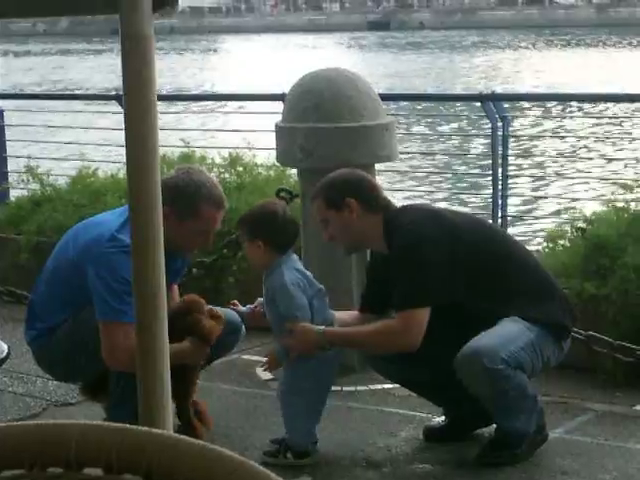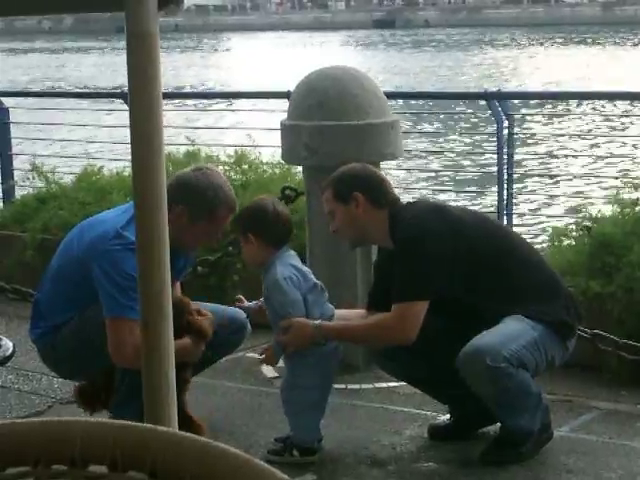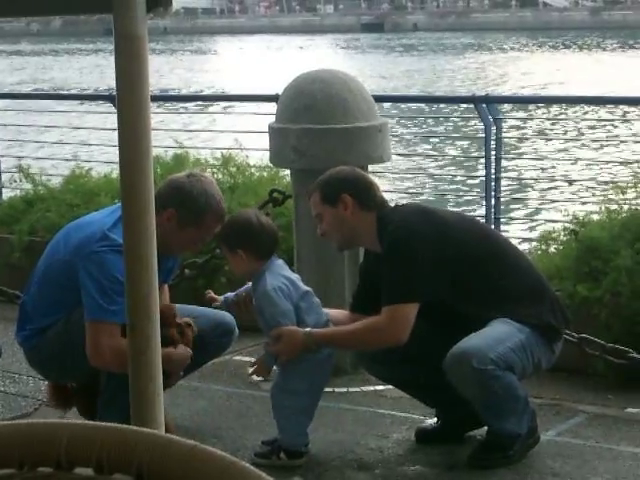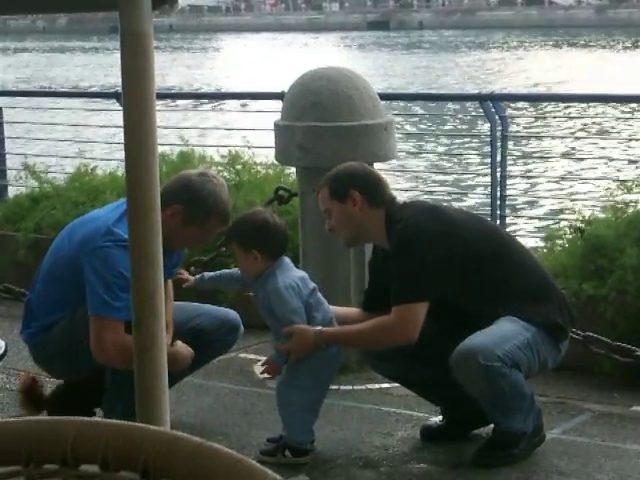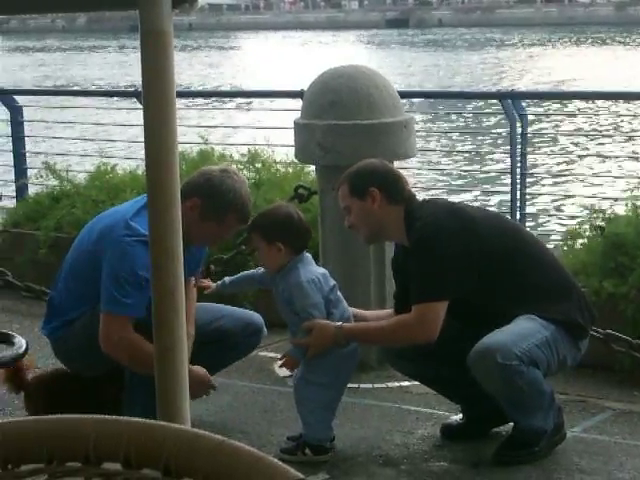
dt=0.5s
person 1, frame 1
left shoulder: (417, 234)
right shoulder: (387, 249)
left elbow: (408, 334)
right elbow: (367, 318)
left wrist: (321, 337)
left hip: (537, 322)
right hip: (477, 321)
left knee: (478, 358)
right knee: (381, 346)
left ankle: (525, 426)
right ankle: (468, 409)
person 1, frame 2
left shoulder: (420, 229)
right shoulder: (395, 243)
left elbow: (403, 328)
right elbow: (376, 316)
left wrist: (318, 331)
right wrist: (309, 315)
left hip: (542, 320)
right hip: (484, 318)
left knee: (481, 357)
right knee: (387, 345)
left ankle: (530, 424)
right ankle: (473, 407)
person 1, frame 3
left shoulder: (408, 231)
right shoulder: (381, 247)
left elbow: (394, 329)
right elbow: (359, 318)
left wrist: (309, 339)
left hip: (529, 323)
left knee: (468, 359)
right knee: (372, 346)
left ankle: (517, 427)
right ankle: (460, 411)
person 1, frame 4
left shoulder: (417, 230)
right shoulder: (388, 245)
left elbow: (404, 328)
right elbow: (372, 316)
left wrist: (320, 337)
left hip: (536, 323)
right hip: (476, 322)
left knee: (474, 357)
right knee: (378, 345)
left ankle: (523, 425)
right ankle: (466, 408)
person 1, frame 5
left shoulder: (436, 228)
right shoulder: (410, 242)
left elbow: (424, 327)
right elbow: (405, 317)
left wrist: (340, 333)
left hip: (555, 320)
right hip: (496, 319)
left knee: (493, 355)
right knee: (398, 343)
left ankle: (543, 422)
right ankle: (485, 407)
person 2, frame 1
left shoulder: (285, 280)
right shoulder: (282, 268)
left elbow: (302, 325)
right elbow: (274, 303)
left wrist: (281, 354)
left hip: (313, 351)
left knee: (295, 395)
right knee: (295, 394)
left ankle: (300, 448)
right ankle: (302, 437)
person 2, frame 2
left shoulder: (279, 276)
right shoulder: (284, 261)
left wrist: (277, 349)
right wrist: (253, 307)
left hip: (313, 346)
right hip: (316, 342)
left knee: (299, 392)
right knee: (301, 392)
left ankle: (305, 446)
right ankle: (305, 435)
person 2, frame 3
left shoulder: (271, 288)
right shoulder: (269, 271)
right elbow: (251, 289)
left wrist: (268, 360)
right wrist: (225, 300)
left hip: (310, 350)
left knee: (287, 395)
right knee: (289, 394)
left ankle: (292, 449)
right ankle: (292, 438)
person 2, frame 4
left shoulder: (281, 286)
right shoulder: (267, 272)
right elbow: (233, 278)
left wrist: (278, 359)
right wrist: (198, 280)
left hip: (317, 347)
left knee: (293, 392)
right knee: (290, 390)
left ankle: (298, 446)
right ankle: (298, 436)
person 2, frame 5
left shoulder: (302, 280)
right shoulder: (284, 270)
right elbow: (255, 278)
left wrist: (296, 353)
right wrist: (220, 286)
left hip: (335, 345)
left knee: (310, 389)
right knee: (306, 387)
left ankle: (317, 444)
right ankle: (318, 434)
person 3, frame 1
left shoulder: (174, 235)
right shoulder: (117, 250)
left elbow: (168, 288)
right elbow: (118, 354)
right wrist: (186, 352)
left hip: (121, 327)
left knee: (229, 326)
left ankle: (137, 392)
right ankle: (123, 423)
person 3, frame 2
left shoulder: (177, 231)
right shoulder: (122, 247)
left elbow: (171, 284)
right elbow: (125, 350)
right wrist: (187, 348)
left hip: (118, 321)
left knee: (234, 324)
left ankle: (140, 390)
right ankle: (128, 421)
person 3, frame 3
left shoulder: (162, 232)
right shoulder: (109, 250)
left elbow: (159, 286)
right elbow: (103, 352)
right wrist: (169, 358)
left hip: (108, 322)
left knee: (221, 328)
left ankle: (128, 394)
right ankle: (116, 422)
person 3, frame 4
left shoulder: (168, 226)
right shoulder: (113, 245)
left elbow: (163, 281)
right elbow: (107, 347)
left wrist: (167, 336)
right wrist: (171, 357)
left hip: (112, 319)
left knee: (226, 325)
right ankle: (122, 420)
person 3, frame 5
left shoulder: (192, 223)
right shoulder: (133, 240)
left elbow: (187, 281)
right elbow: (115, 339)
left wrist: (187, 337)
left hip: (144, 322)
left knee: (249, 328)
left ankle: (152, 387)
right ankle: (141, 419)
